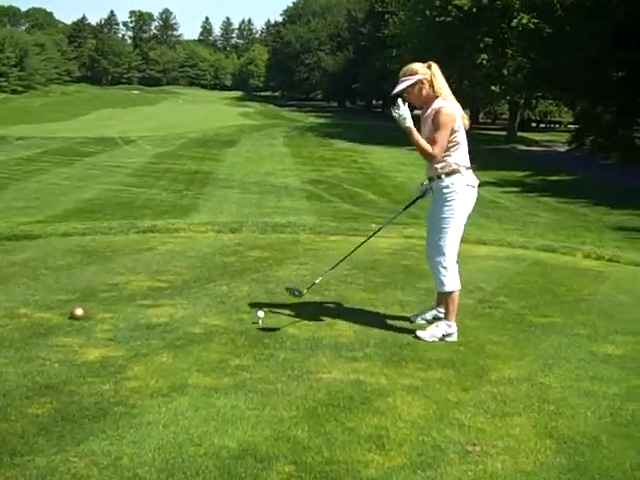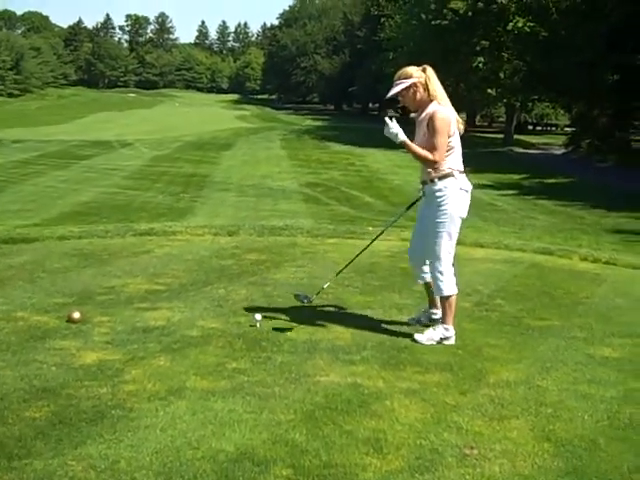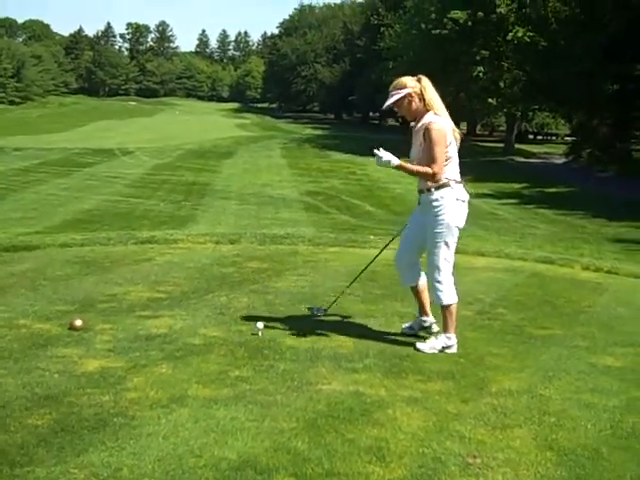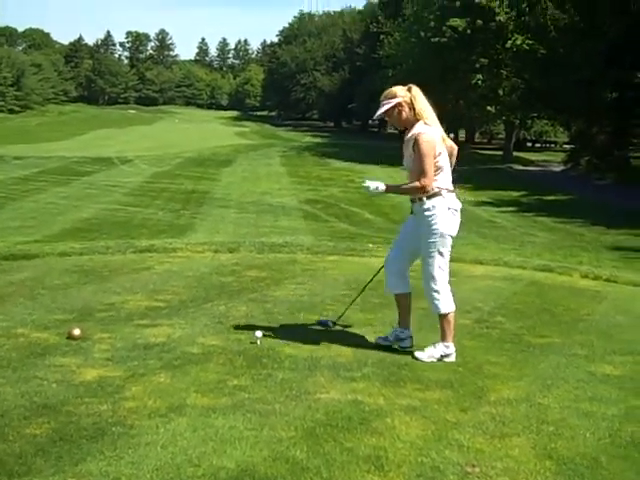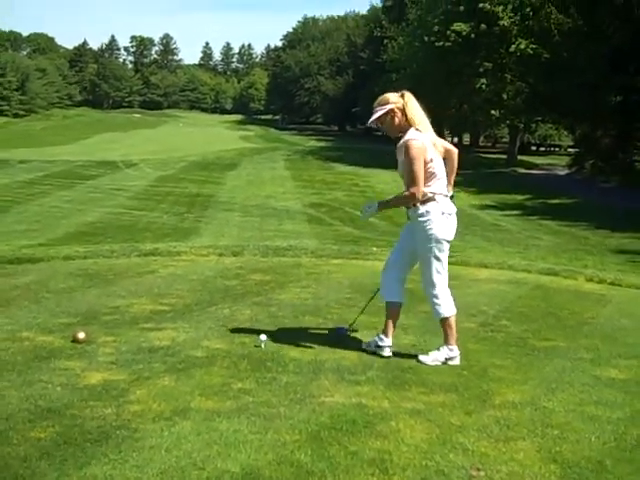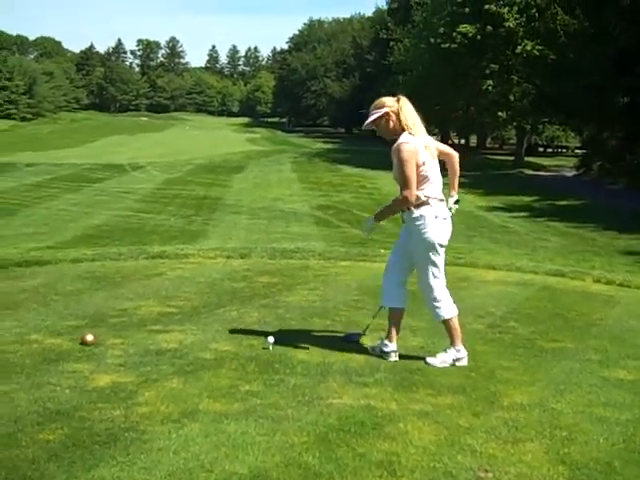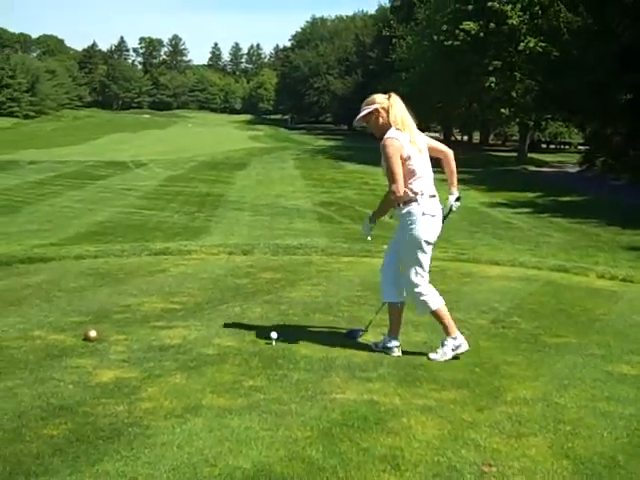
dt=0.1s
person 1, frame 1
left shoulder: (444, 110)
right shoulder: (429, 111)
left elbow: (433, 154)
left wrist: (407, 125)
right wrist: (429, 181)
left hip: (456, 188)
right hip: (442, 187)
left knee: (444, 256)
right knee: (434, 253)
left ankle: (449, 325)
right ankle: (441, 308)
person 1, frame 2
left shoulder: (438, 114)
right shoulder: (425, 115)
left elbow: (435, 160)
left wrist: (402, 139)
left hip: (449, 192)
right hip: (433, 191)
left knee: (440, 261)
right knee: (418, 253)
left ankle: (446, 329)
right ankle: (435, 309)
person 1, frame 3
left shoulder: (434, 125)
right shoulder: (422, 124)
left elbow: (435, 173)
right elbow: (453, 143)
left wrist: (396, 163)
left hip: (446, 202)
right hip: (429, 201)
left knee: (439, 270)
right knee: (404, 258)
left ankle: (448, 337)
right ankle: (425, 317)
person 1, frame 4
left shoulder: (422, 136)
right shoulder: (423, 131)
left elbow: (424, 185)
right elbow: (453, 149)
left wrist: (385, 187)
right wrist: (445, 183)
left hip: (438, 211)
right hip: (423, 211)
left knee: (435, 279)
right knee: (394, 264)
left ankle: (447, 346)
right ankle: (403, 331)
person 1, frame 5
left shoulder: (413, 143)
right shoulder: (419, 136)
left elbow: (416, 193)
right elbow: (453, 152)
left wrist: (379, 206)
right wrist: (447, 188)
left hip: (433, 217)
right hip: (420, 217)
left knee: (435, 285)
right knee: (392, 272)
left ankle: (450, 349)
right ankle: (386, 339)
person 1, frame 6
left shoulder: (403, 146)
right shoulder: (419, 138)
left elbow: (408, 196)
right elbow: (453, 155)
left wrist: (376, 218)
right wrist: (453, 193)
left hip: (427, 220)
right hip: (421, 219)
left knee: (434, 287)
right knee: (393, 276)
left ankle: (457, 350)
right ankle: (390, 344)
person 1, frame 7
left shoulder: (390, 141)
right shoulder: (412, 134)
left elbow: (396, 191)
right elbow: (447, 153)
left wrist: (372, 219)
right wrist: (453, 191)
left hip: (418, 215)
right hip: (420, 212)
left knee: (417, 283)
right knee: (391, 272)
left ankle: (454, 338)
right ankle: (392, 340)
